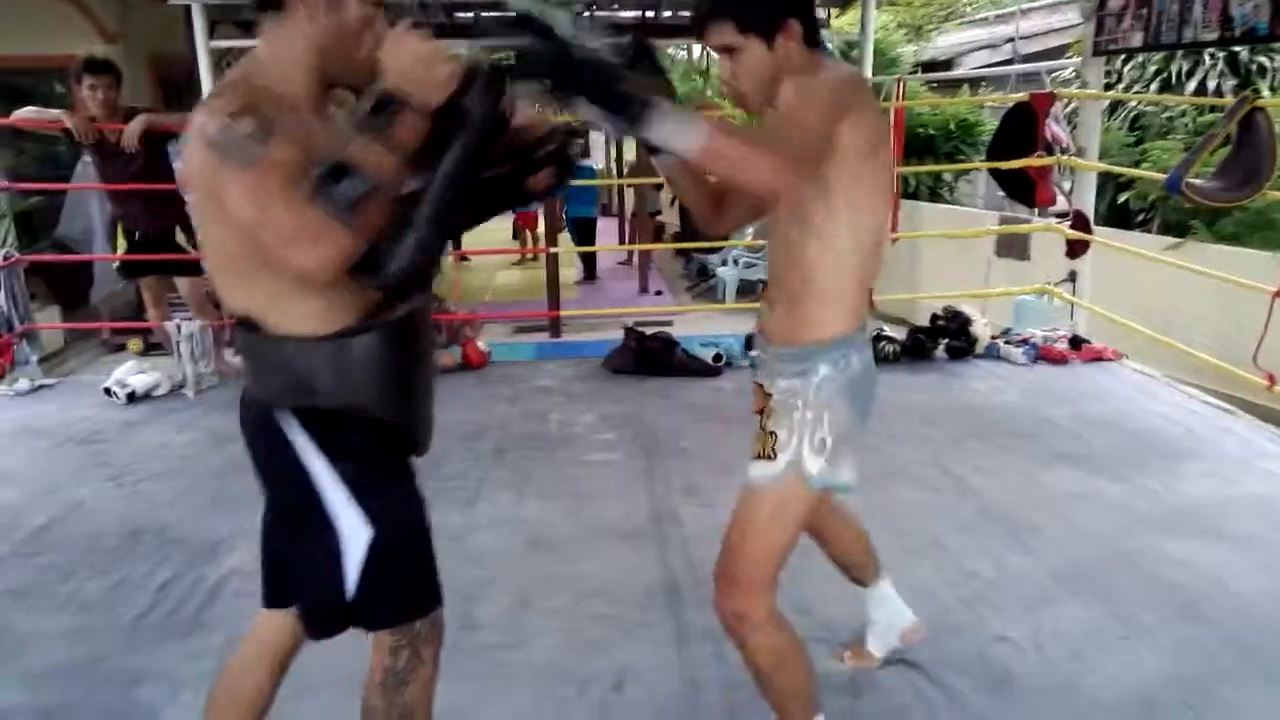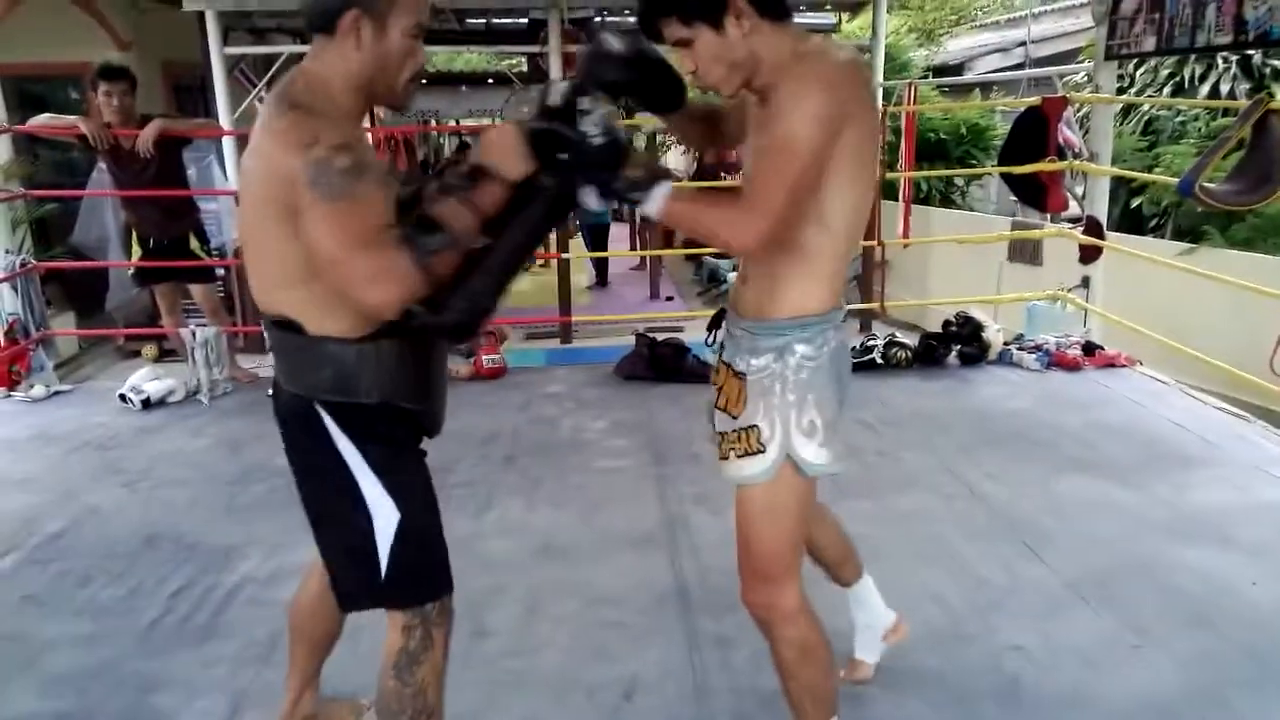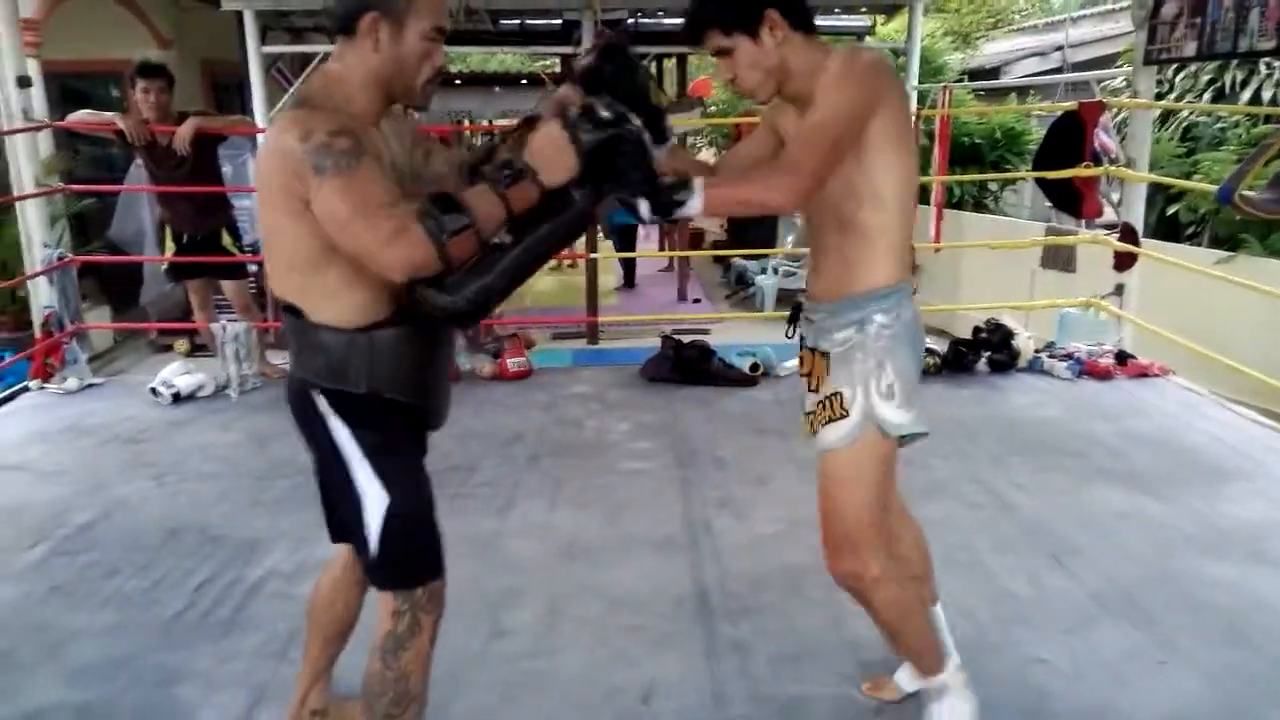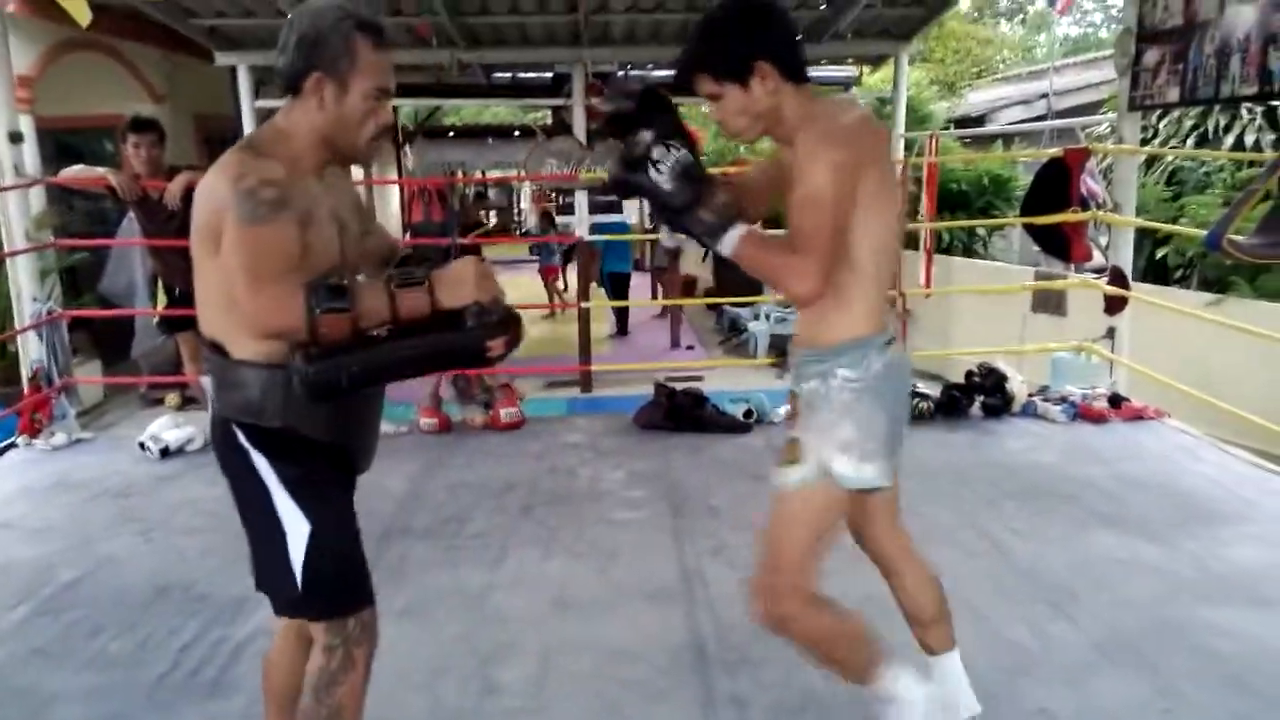
dt=0.5s
person 1, frame 1
left shoulder: (305, 117)
right shoulder: (238, 121)
left elbow: (394, 234)
right elbow: (315, 247)
left wrist: (523, 167)
right wrist: (403, 109)
left hip: (313, 408)
right hip: (329, 415)
left knee: (293, 612)
right knee: (407, 624)
person 1, frame 2
left shoulder: (299, 119)
right shoulder: (320, 139)
left elbow: (380, 229)
right elbow: (384, 286)
left wrist: (471, 174)
right wrist: (490, 180)
left hip: (325, 392)
right hip: (353, 404)
left knee: (346, 555)
right knee: (419, 607)
person 1, frame 3
left shoulder: (376, 124)
right shoulder: (315, 134)
left elbow: (449, 186)
right elbow: (397, 248)
left wrist: (540, 134)
right wrist: (531, 177)
left hip: (365, 385)
right hip: (353, 393)
left knee: (363, 553)
right knee: (414, 592)
person 1, frame 4
left shoulder: (331, 181)
right shoulder: (257, 178)
left elbow: (381, 258)
right elbow: (273, 308)
left wrist: (453, 276)
right wrist: (430, 295)
left hip: (314, 426)
right hip: (276, 432)
left knee: (306, 613)
right knee: (345, 629)
person 2, frame 1
left shoulder: (830, 94)
right shoulder: (800, 112)
left elbow: (774, 175)
right elbow: (715, 220)
left wrist: (638, 104)
right wrist: (637, 103)
left hip: (820, 377)
right hip: (791, 367)
left knee: (737, 596)
right knee: (807, 504)
right ankle: (892, 617)
person 2, frame 2
left shoulder: (822, 77)
right shoulder: (764, 87)
left elbow: (751, 228)
right elbow: (715, 129)
left wrist: (633, 184)
right wrist: (664, 96)
left hip: (789, 355)
right hip: (744, 340)
left knee: (769, 588)
right knee: (785, 510)
right ankle: (873, 617)
person 2, frame 3
left shoulder: (858, 71)
right shoulder: (792, 107)
left elbow: (786, 188)
right elbow: (719, 178)
left wrist: (670, 195)
left hip: (868, 330)
right hip: (826, 326)
left knee: (852, 554)
right knee: (876, 508)
right ankle: (925, 655)
person 2, frame 4
left shoulder: (832, 137)
right shoulder: (817, 132)
left elbow: (806, 278)
right elbow: (742, 201)
left wrist: (698, 215)
right wrist: (681, 164)
left hip: (845, 382)
right hip: (846, 374)
left knee: (781, 597)
right knee: (886, 543)
person 3, frame 1
left shoulder: (143, 122)
right shoulder: (84, 127)
right elbow: (19, 116)
left wrist: (146, 119)
right wrist: (64, 116)
left hip: (171, 224)
right hip: (132, 229)
left knee: (197, 299)
right knee: (154, 300)
left ankle: (218, 358)
person 3, frame 2
left shoulder: (159, 128)
right shoulder: (98, 134)
left elbow: (213, 128)
right elbow: (34, 124)
left wrist: (161, 124)
right wrist: (80, 121)
left hip: (184, 231)
right hip: (145, 236)
left knee: (211, 305)
right knee: (168, 308)
left ankle: (232, 365)
person 3, frame 3
left shoulder: (195, 125)
right shoulder: (137, 133)
left elbow: (247, 125)
right elbow: (73, 120)
left wrist: (196, 123)
right wrist: (116, 117)
left hip: (217, 228)
right hip: (179, 232)
left knee: (243, 303)
right knee: (200, 304)
left ankle: (261, 360)
person 3, frame 4
left shoulder: (185, 178)
right shoulder: (128, 186)
right elbow: (65, 176)
left wrist: (188, 177)
right wrist: (107, 173)
right hip: (172, 284)
right knee: (190, 357)
